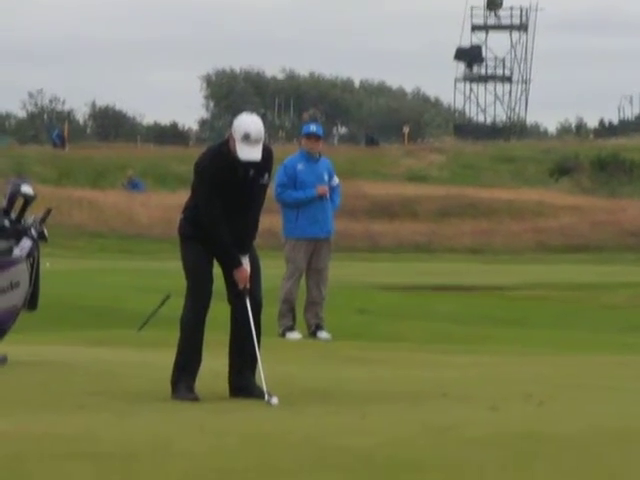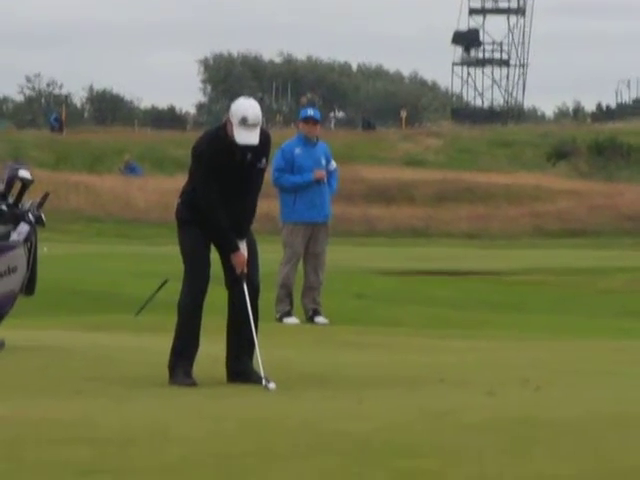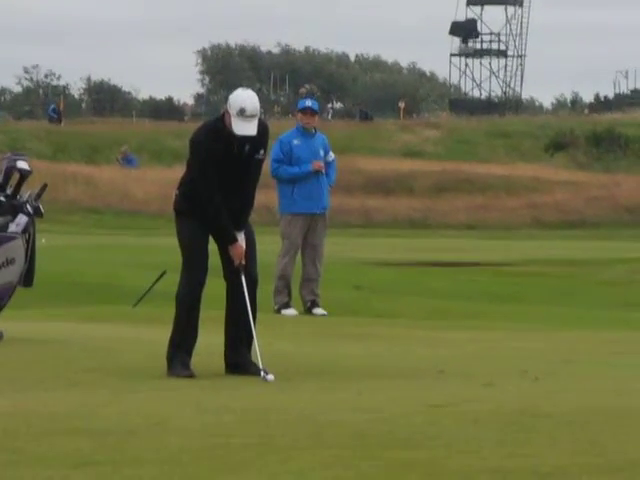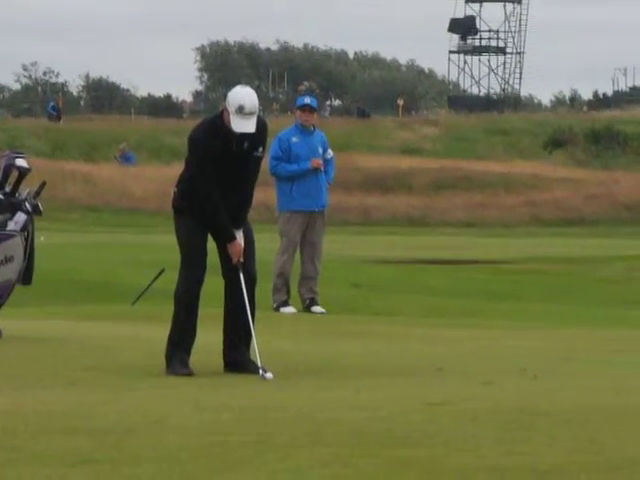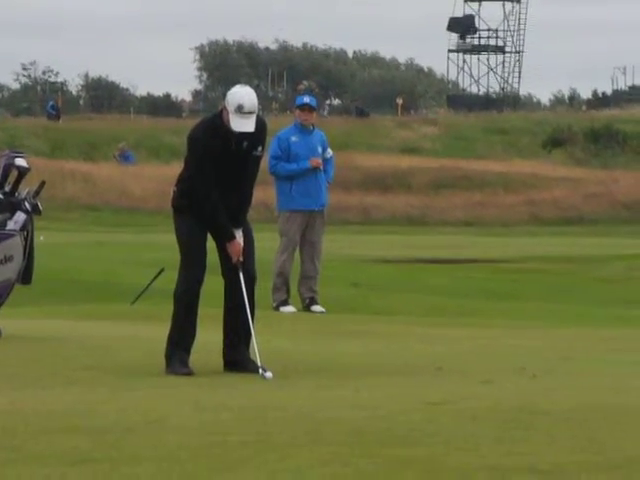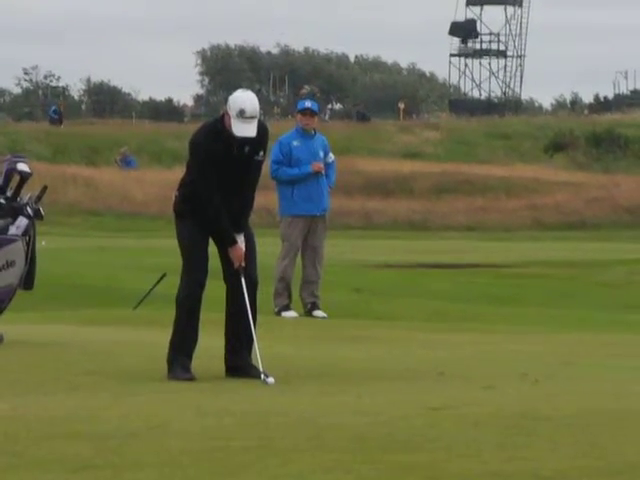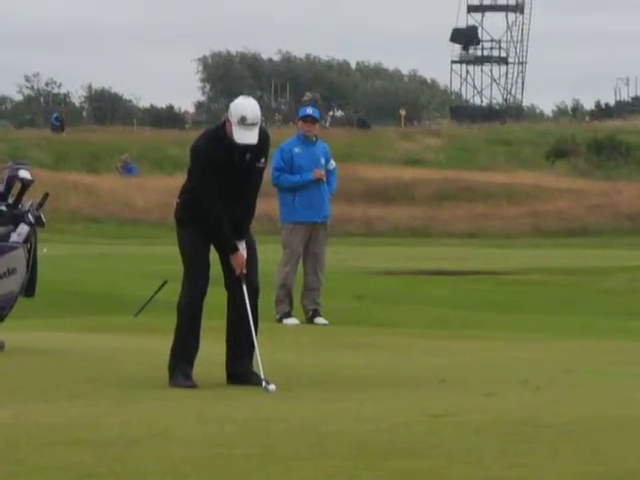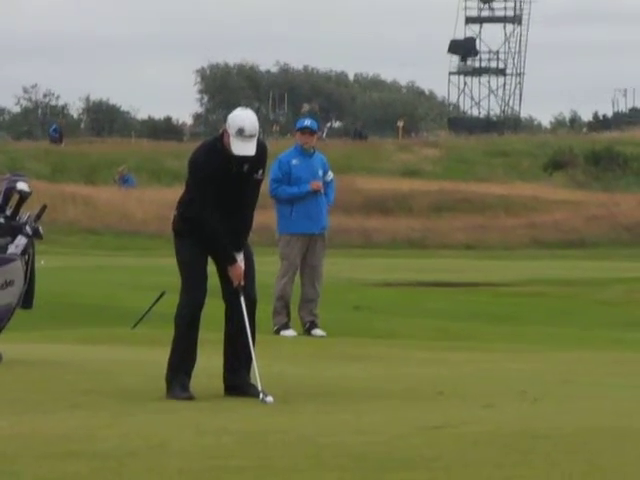
dt=0.1s
person 1, frame 1
left shoulder: (265, 156)
right shoulder: (209, 162)
left elbow: (253, 207)
right elbow: (212, 219)
left wrist: (244, 254)
right wrist: (234, 263)
left hip: (239, 234)
right hip: (199, 234)
left knee: (251, 301)
right knee: (198, 301)
left ankle: (243, 379)
right ankle: (183, 381)
person 1, frame 2
left shoulder: (263, 141)
right shoulder: (206, 146)
left elbow: (251, 192)
right elbow: (209, 204)
left wrist: (242, 238)
right wrist: (231, 248)
left hip: (236, 219)
right hip: (197, 218)
left knee: (248, 286)
right knee: (196, 286)
left ankle: (241, 365)
right ankle: (180, 365)
person 1, frame 3
left shoulder: (261, 132)
right shoulder: (204, 137)
left elbow: (249, 184)
right elbow: (207, 195)
left wrist: (239, 230)
right wrist: (229, 240)
left hip: (235, 210)
right hip: (194, 209)
left knee: (246, 277)
right knee: (194, 278)
left ankle: (239, 356)
right ankle: (179, 357)
person 1, frame 4
left shoulder: (259, 129)
right shoulder: (203, 135)
left elbow: (248, 181)
right elbow: (206, 193)
left wrist: (238, 228)
right wrist: (228, 238)
left hip: (233, 208)
right hip: (193, 207)
left knee: (245, 276)
right knee: (192, 276)
left ankle: (237, 355)
right ankle: (177, 356)
person 1, frame 5
left shoulder: (259, 128)
right shoulder: (202, 134)
left elbow: (247, 180)
right elbow: (205, 192)
left wrist: (237, 227)
right wrist: (227, 237)
left hip: (232, 207)
right hip: (193, 206)
left knee: (244, 275)
right knee: (192, 275)
left ankle: (237, 354)
right ankle: (177, 355)
person 1, frame 6
left shoulder: (260, 133)
right shoulder: (204, 138)
left elbow: (248, 185)
right elbow: (207, 197)
left wrist: (239, 232)
right wrist: (229, 241)
left hip: (234, 212)
right hip: (195, 211)
left knee: (246, 280)
right knee: (194, 280)
left ankle: (239, 359)
right ankle: (179, 360)
person 1, frame 7
left shoulder: (262, 140)
right shoulder: (205, 146)
left elbow: (250, 192)
right elbow: (208, 204)
left wrist: (240, 239)
right wrist: (231, 249)
left hip: (236, 219)
right hip: (196, 218)
left knee: (248, 287)
right knee: (195, 287)
left ankle: (240, 367)
right ankle: (180, 368)
person 1, frame 8
left shoulder: (259, 151)
right shoulder: (203, 157)
left elbow: (247, 203)
right elbow: (206, 215)
left wrist: (239, 250)
right wrist: (228, 260)
left hip: (233, 231)
right hip: (193, 230)
left knee: (245, 298)
right knee: (193, 299)
left ankle: (238, 378)
right ankle: (177, 379)
person 2, frame 1
left shoulder: (327, 165)
right shoulder: (290, 165)
left elbow: (335, 189)
right elbow: (281, 194)
left wrist: (331, 208)
right wrist: (312, 193)
left hip: (323, 231)
right hip: (299, 232)
left knee: (319, 279)
right knee: (293, 277)
left ankle: (316, 323)
right ankle: (286, 324)
person 2, frame 2
left shoulder: (324, 149)
right shoulder: (287, 148)
left elbow: (333, 173)
right elbow: (279, 178)
left wrist: (329, 192)
right wrist: (310, 177)
left hip: (321, 215)
right hip: (296, 216)
left knee: (316, 263)
right knee: (290, 261)
left ankle: (313, 308)
right ankle: (284, 308)
person 2, frame 3
left shoulder: (322, 140)
right shoulder: (285, 140)
left elbow: (331, 164)
right elbow: (277, 169)
left wrist: (327, 184)
right wrist: (308, 169)
left hip: (319, 207)
right hip: (294, 208)
left knee: (315, 255)
right knee: (288, 253)
left ankle: (311, 299)
right ankle: (282, 300)
person 2, frame 4
left shoulder: (321, 138)
right shoulder: (284, 137)
left elbow: (330, 162)
right elbow: (275, 167)
left wrist: (326, 181)
right wrist: (307, 166)
left hip: (318, 204)
right hip: (293, 205)
left knee: (313, 253)
right knee: (287, 251)
left ankle: (310, 297)
right ankle: (280, 299)
person 2, frame 5
left shoulder: (320, 137)
right shoulder: (283, 137)
left elbow: (329, 161)
right elbow: (275, 166)
left wrist: (326, 180)
right wrist: (306, 165)
left hip: (317, 203)
right hip: (292, 204)
left knee: (313, 252)
right knee: (287, 250)
left ankle: (310, 297)
right ankle: (280, 298)
person 2, frame 6
left shoulder: (322, 141)
right shoulder: (285, 141)
left elbow: (331, 166)
right elbow: (276, 171)
left wrist: (327, 185)
right wrist: (308, 170)
left hip: (319, 208)
right hip: (294, 209)
left knee: (315, 257)
right knee: (288, 255)
left ankle: (311, 301)
right ankle: (282, 303)
person 2, frame 7
left shoulder: (323, 148)
right shoulder: (286, 148)
left elbow: (332, 173)
right elbow: (278, 178)
left wrist: (328, 192)
right wrist: (309, 177)
left hip: (320, 215)
right hip: (295, 216)
left knee: (316, 264)
right knee: (290, 262)
left ankle: (313, 309)
right ankle: (283, 310)
person 2, frame 8
left shoulder: (321, 160)
right shoulder: (284, 159)
left elbow: (330, 184)
right elbow: (275, 189)
left wrist: (327, 203)
right wrist: (307, 188)
left hip: (318, 227)
right hip: (293, 228)
left knee: (313, 275)
right knee: (287, 273)
left ankle: (310, 320)
right ankle: (281, 321)
